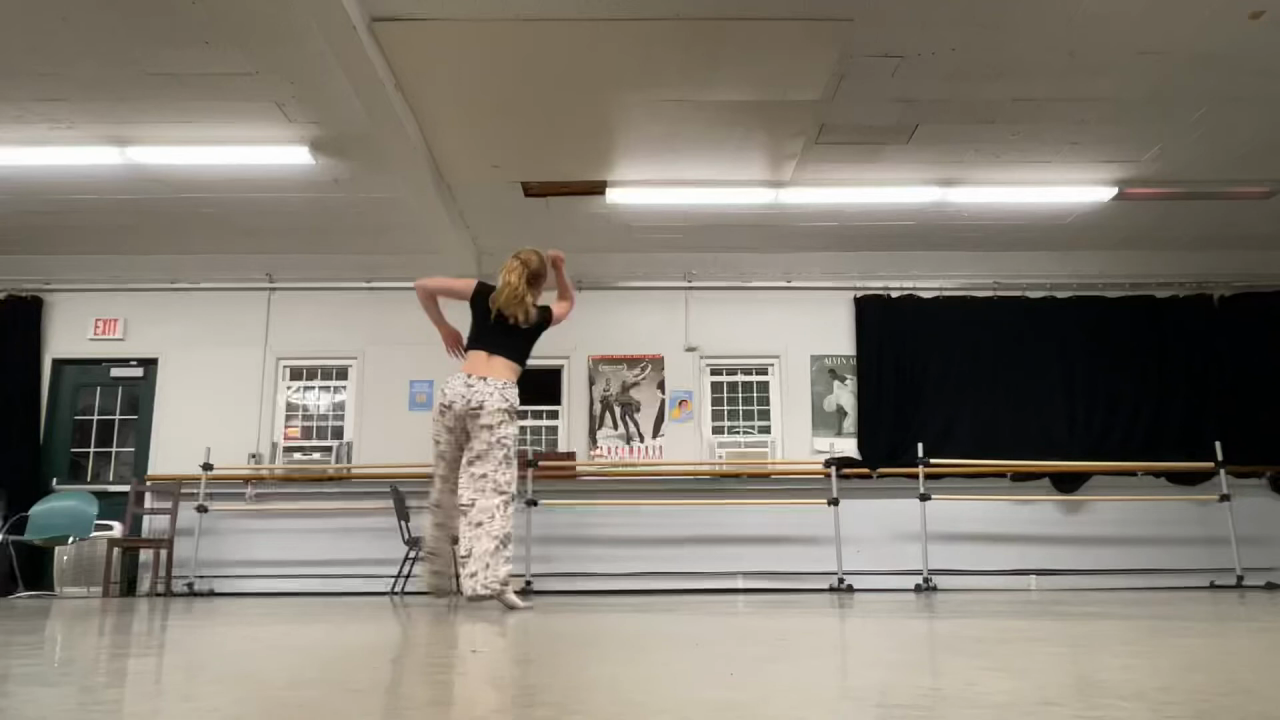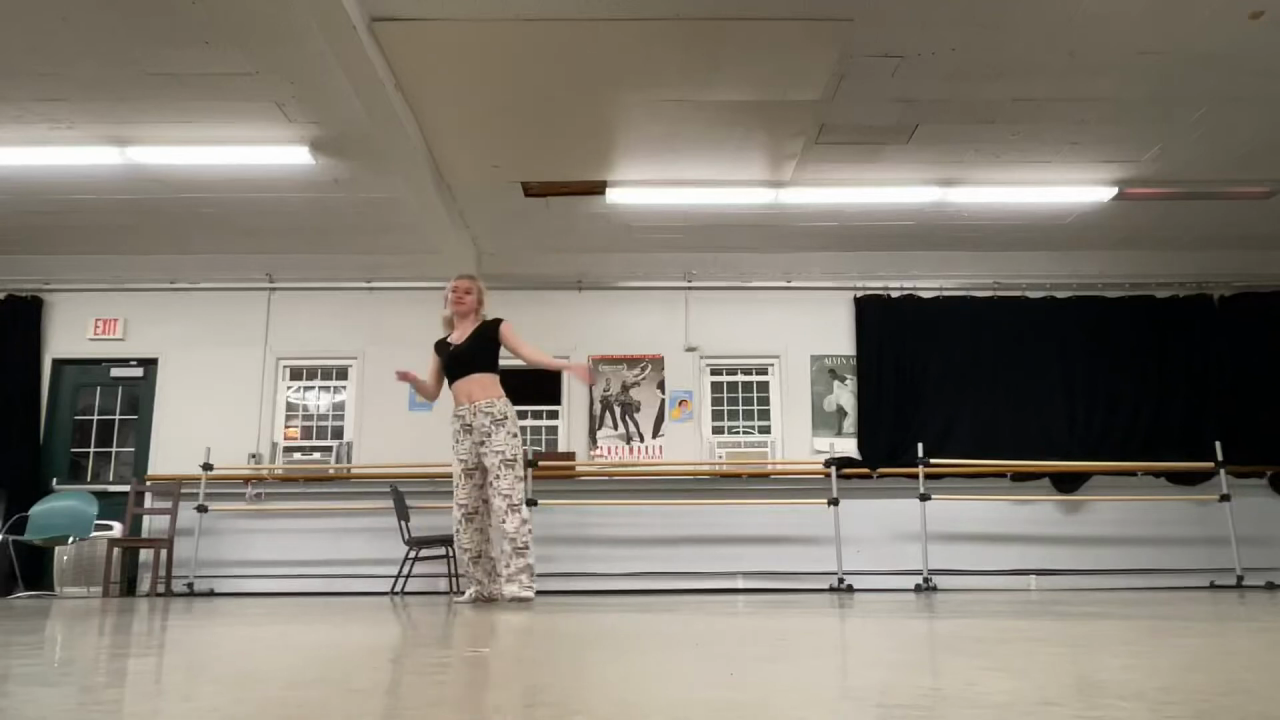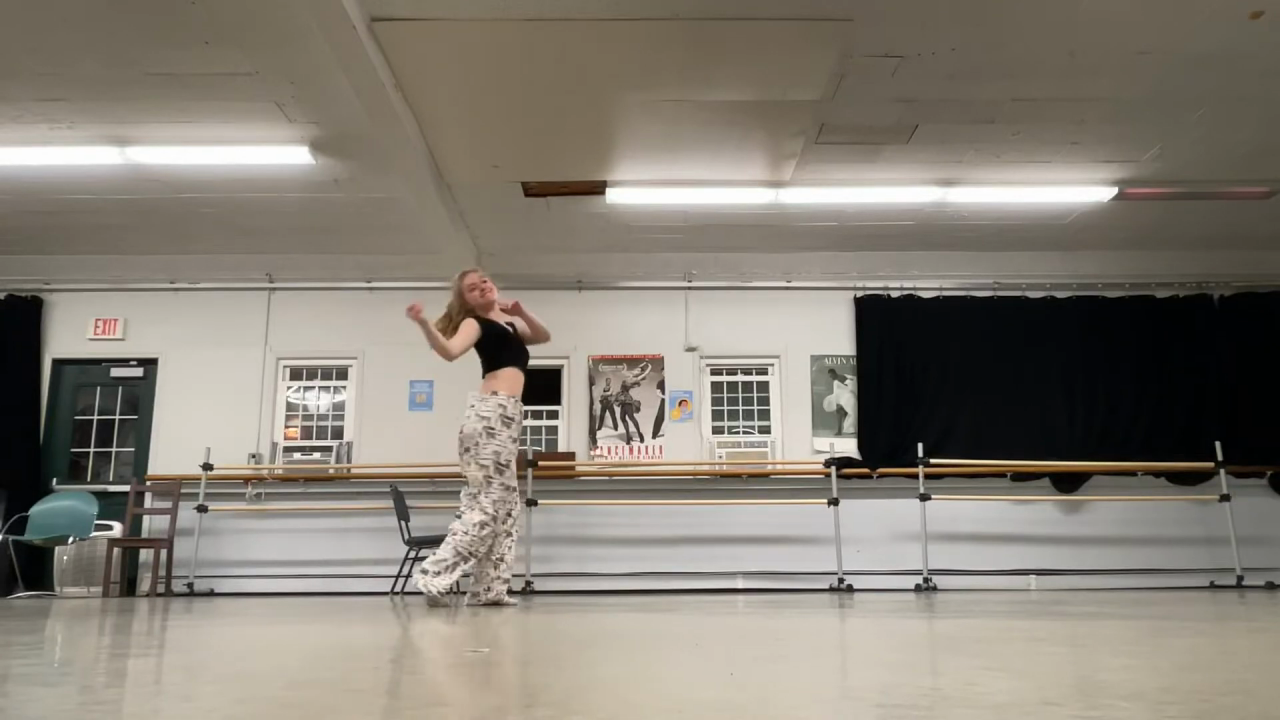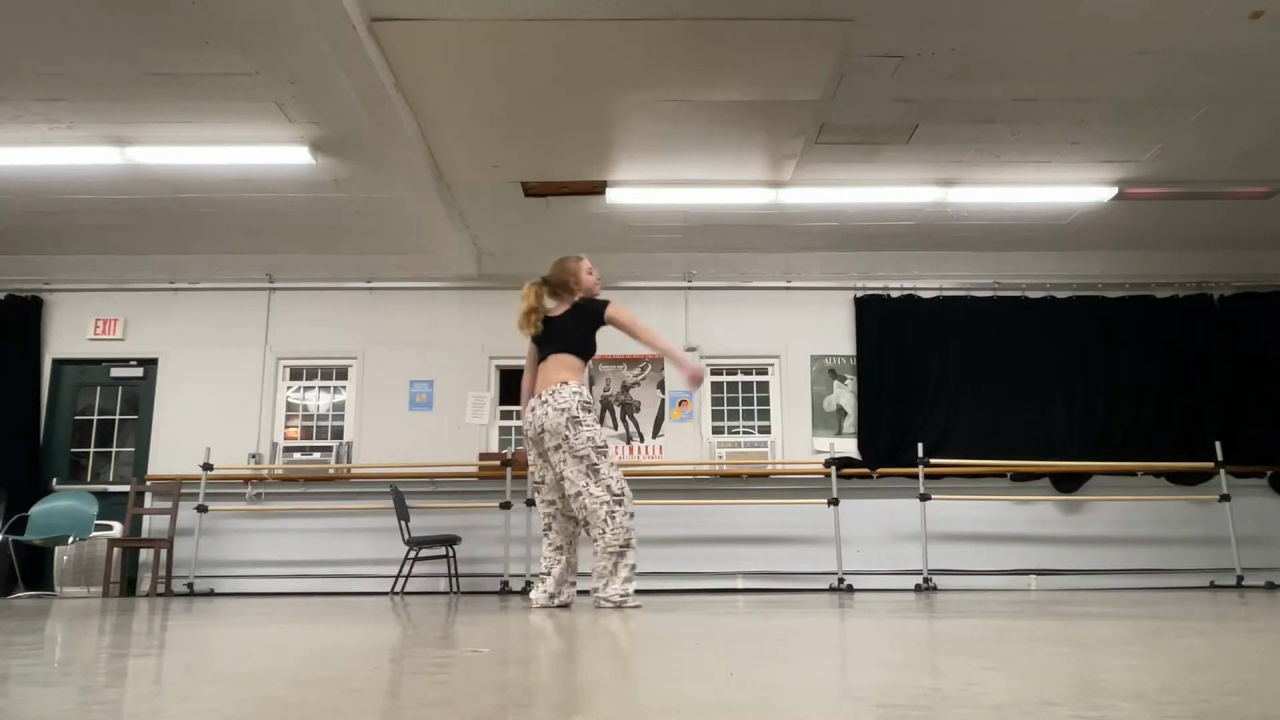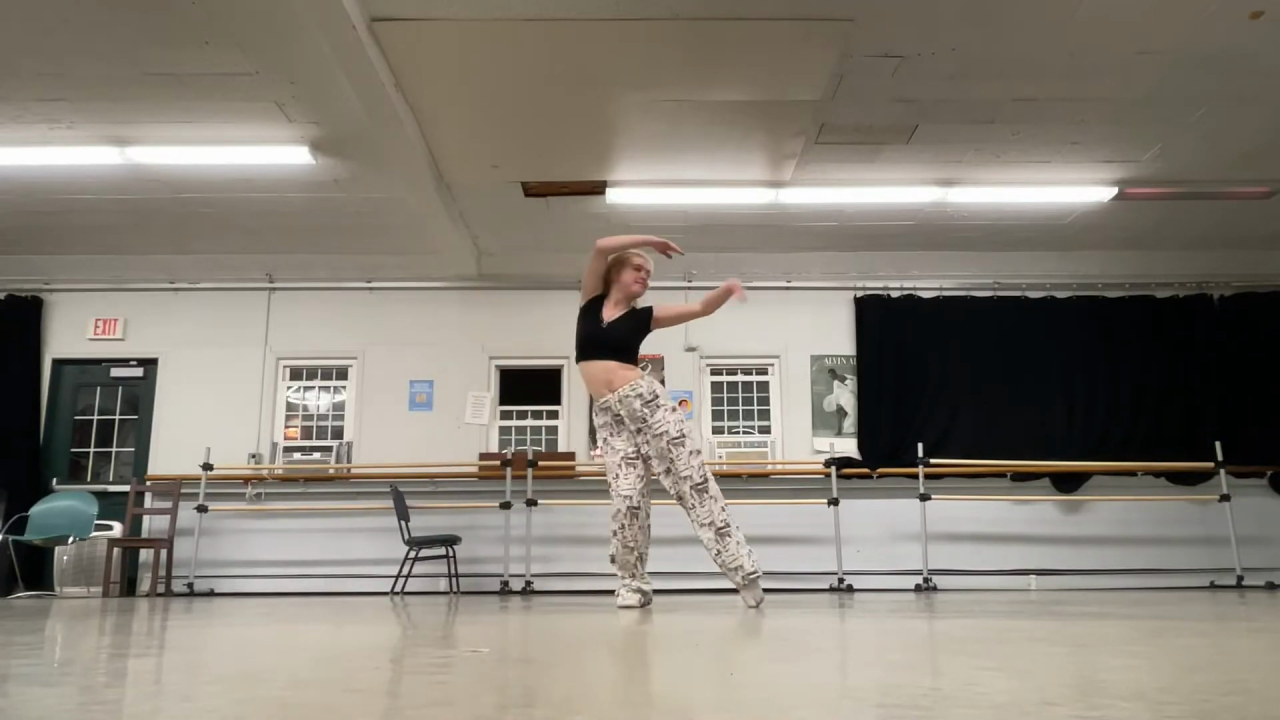
dt=1s
person 1, frame 1
left shoulder: (484, 294)
right shoulder: (540, 316)
left elbow: (424, 287)
right elbow: (567, 304)
left wrist: (444, 329)
right wrist: (561, 270)
left hip: (457, 390)
right hip: (497, 396)
left knee: (447, 488)
right knee: (492, 490)
left ankle: (438, 572)
right ankle: (488, 579)
person 1, frame 2
left shoulder: (493, 328)
right shoulder: (443, 346)
left elbow: (531, 356)
right elbow: (432, 392)
left wrist: (568, 365)
right wrist: (412, 379)
left hip: (497, 418)
right hip: (462, 425)
left knee: (507, 500)
right knee: (467, 509)
left ankle: (519, 579)
right ankle: (485, 584)
person 1, frame 3
left shoulder: (509, 328)
right shoulder: (474, 323)
left elbow: (543, 335)
right elbow: (450, 351)
left wrist: (521, 313)
right wrist: (425, 324)
left hip: (499, 419)
right hip: (491, 414)
left knee: (504, 509)
right knee: (488, 506)
left ankle: (487, 587)
right ankle: (432, 575)
person 1, frame 4
left shoulder: (542, 322)
right shoulder: (589, 307)
left elbow: (528, 380)
right elbow: (643, 334)
left wrist: (534, 416)
right wrist: (685, 362)
left hip: (538, 412)
right hip: (568, 406)
left knee: (557, 509)
right knee: (608, 497)
left ankle: (550, 588)
right ankle: (612, 587)
person 1, frame 5
left shoulder: (642, 317)
right shoulder: (590, 304)
left elbow: (701, 309)
right elbow: (600, 248)
left wrist: (728, 288)
right wrist: (651, 242)
left hip: (645, 402)
right hip: (608, 416)
left knee: (694, 484)
right knee: (628, 498)
left ankle: (741, 571)
right ankle: (633, 586)
